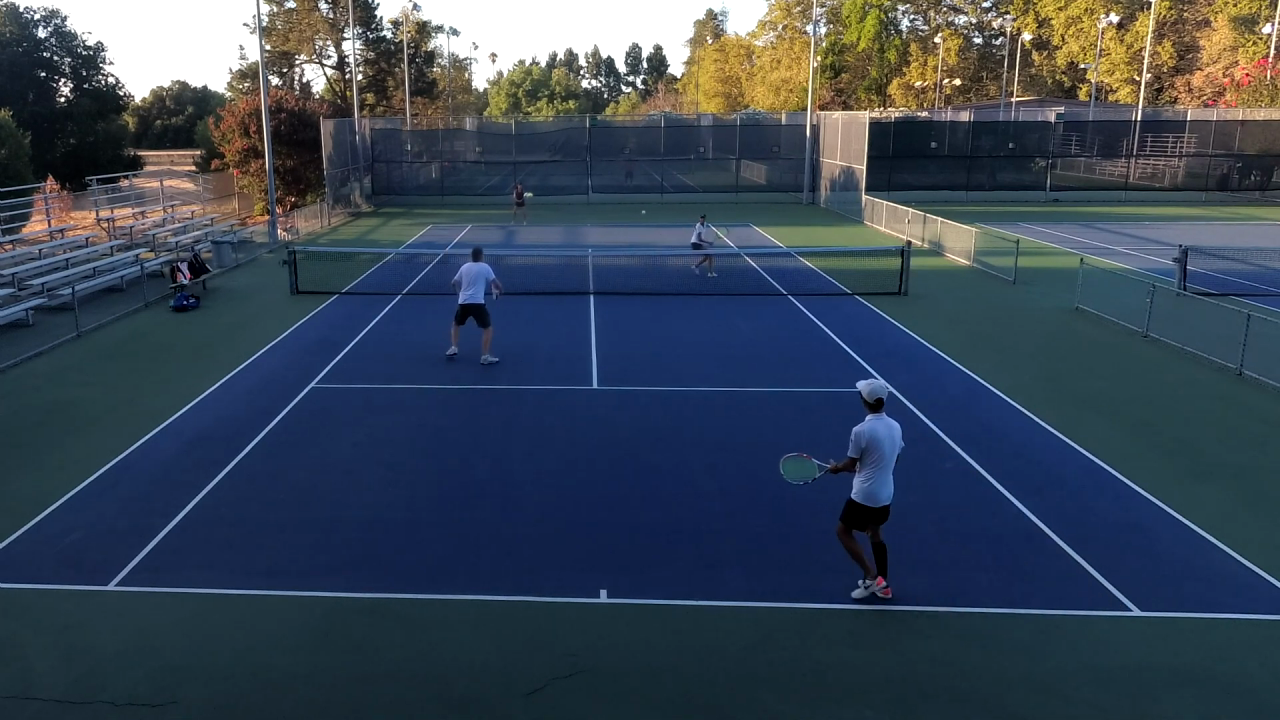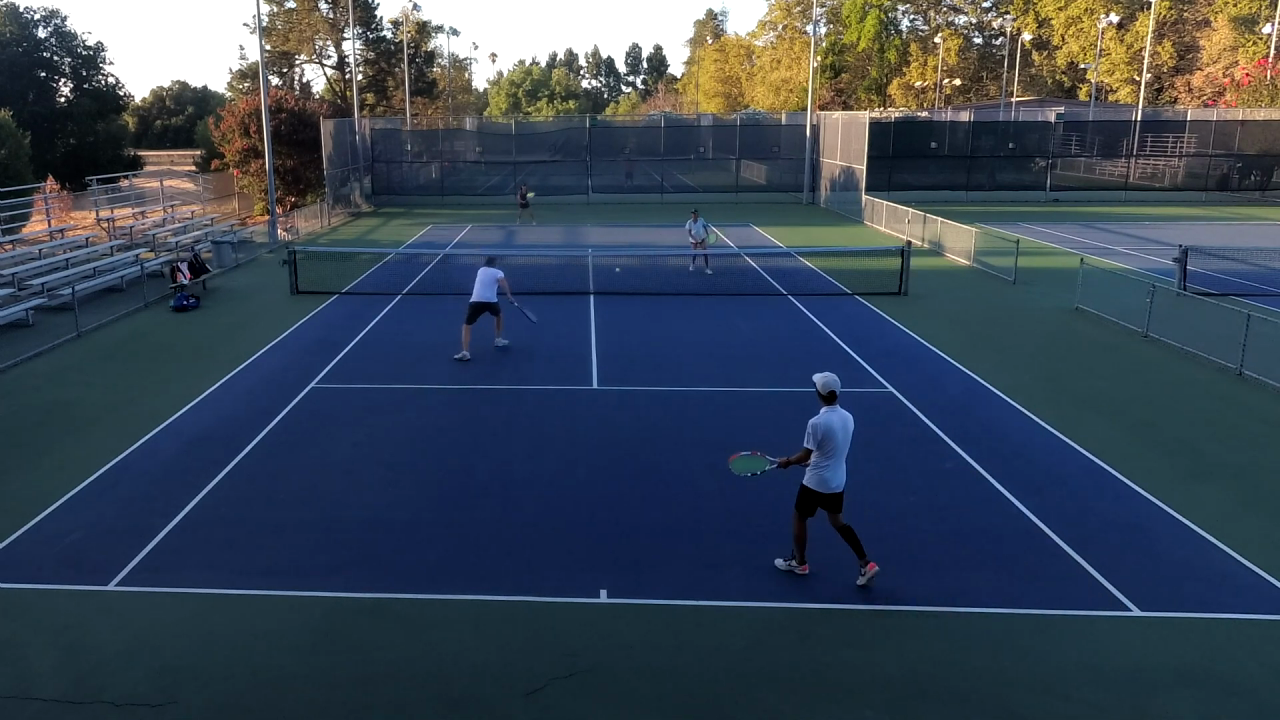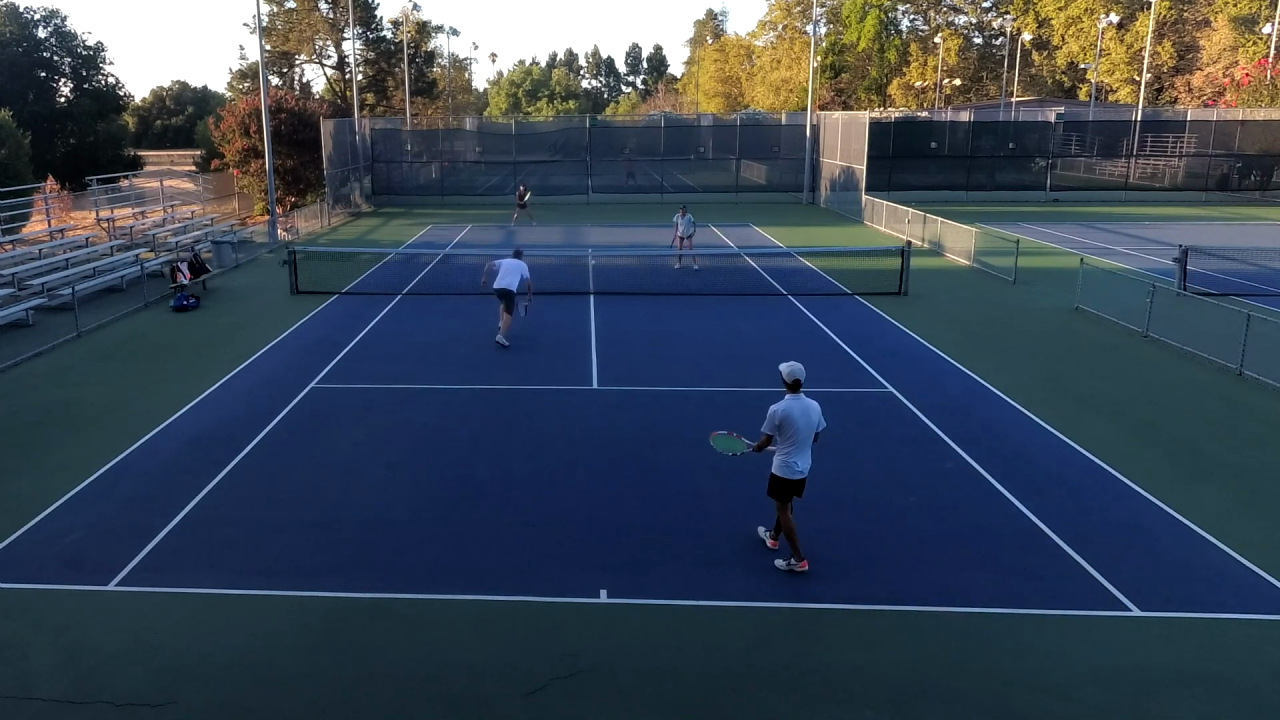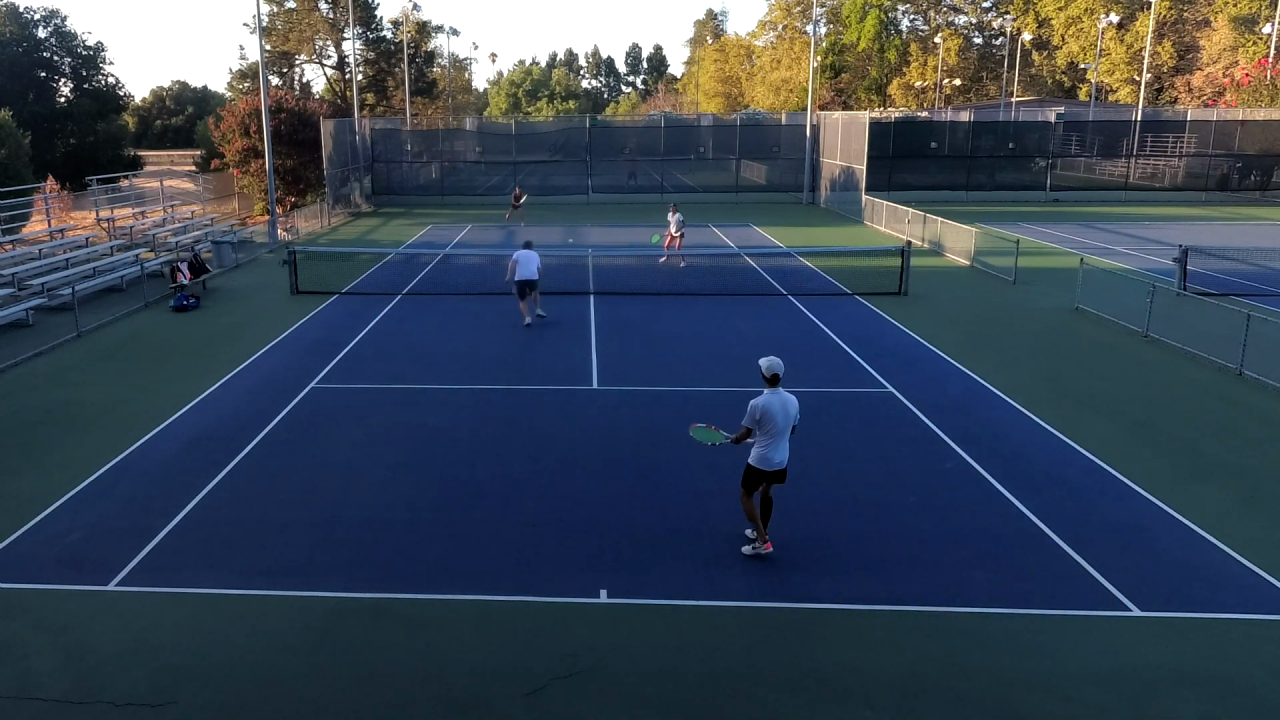
dt=0.3s
person 1, frame 1
left shoulder: (861, 431)
right shoulder: (895, 427)
left elbow: (850, 465)
left wrist: (836, 467)
left hip: (864, 494)
right hip: (885, 494)
left knee: (843, 532)
right knee: (875, 535)
left ankle: (872, 577)
right ankle: (882, 584)
person 1, frame 2
left shoulder: (817, 423)
right shoulder: (848, 418)
left elbow: (805, 456)
left wrist: (787, 462)
left hip: (816, 482)
right hip: (838, 482)
left knee: (799, 519)
right knee: (838, 521)
left ankle: (799, 562)
right ankle: (866, 564)
person 1, frame 3
left shoulder: (777, 410)
right shoulder: (814, 407)
left elbow: (766, 441)
right elbow: (815, 437)
left wrist: (758, 446)
left hip: (784, 468)
right hip: (803, 467)
left knee: (783, 510)
right knee: (786, 503)
left ankle: (799, 559)
right ankle: (774, 536)
person 1, frame 4
left shoulder: (757, 404)
right shoulder: (792, 401)
left elbow: (746, 433)
right elbow: (792, 429)
left wrist: (736, 438)
left hip: (760, 460)
right hip: (781, 460)
left knee: (746, 496)
right knee: (766, 492)
left ankle: (762, 541)
right ankle: (761, 532)
